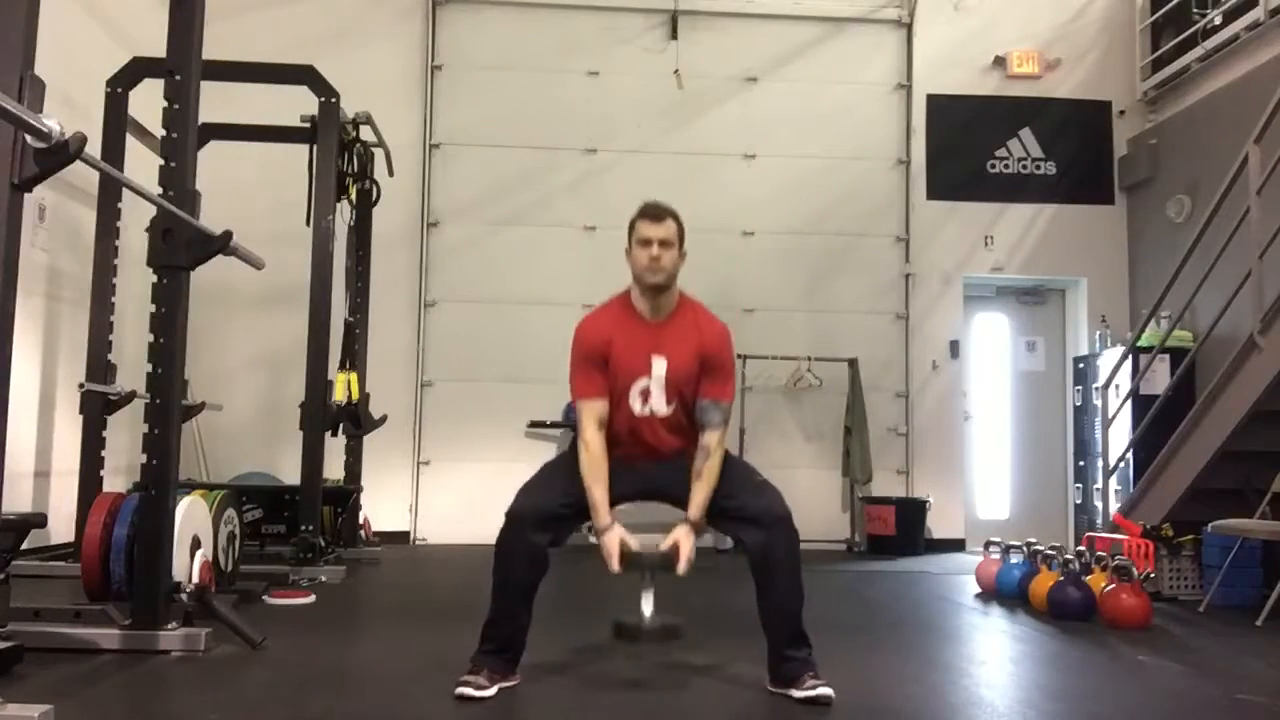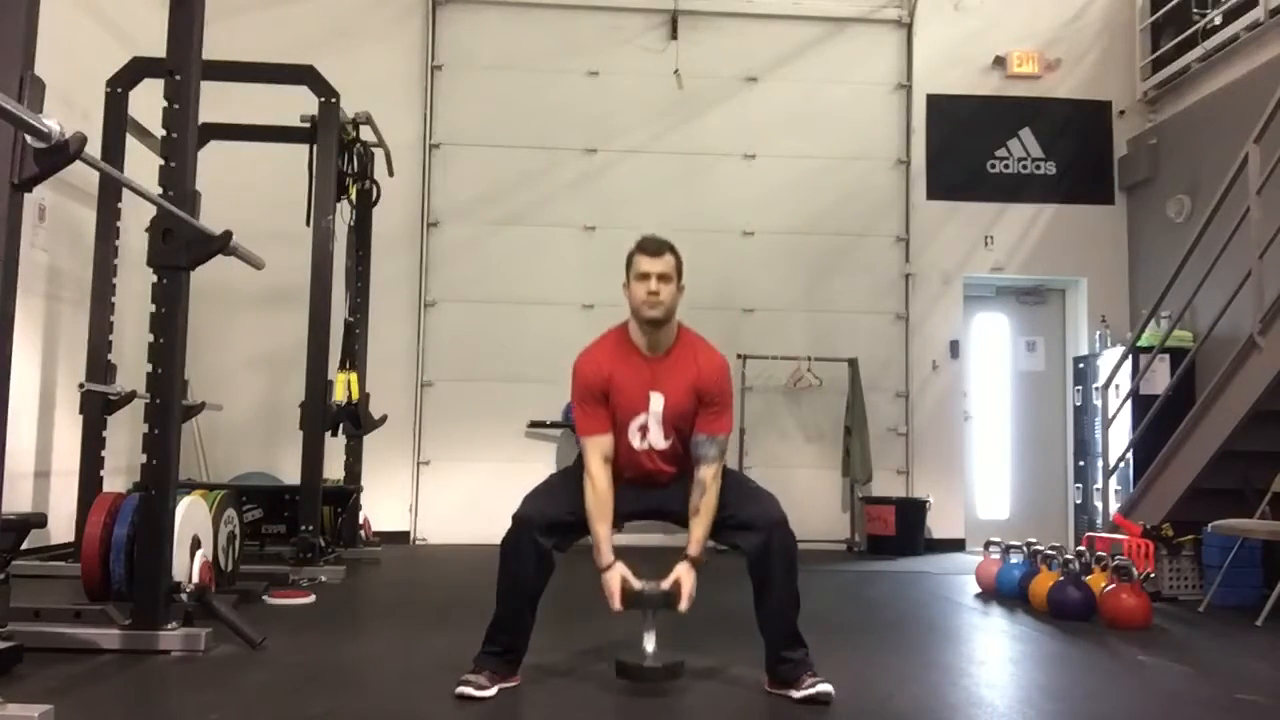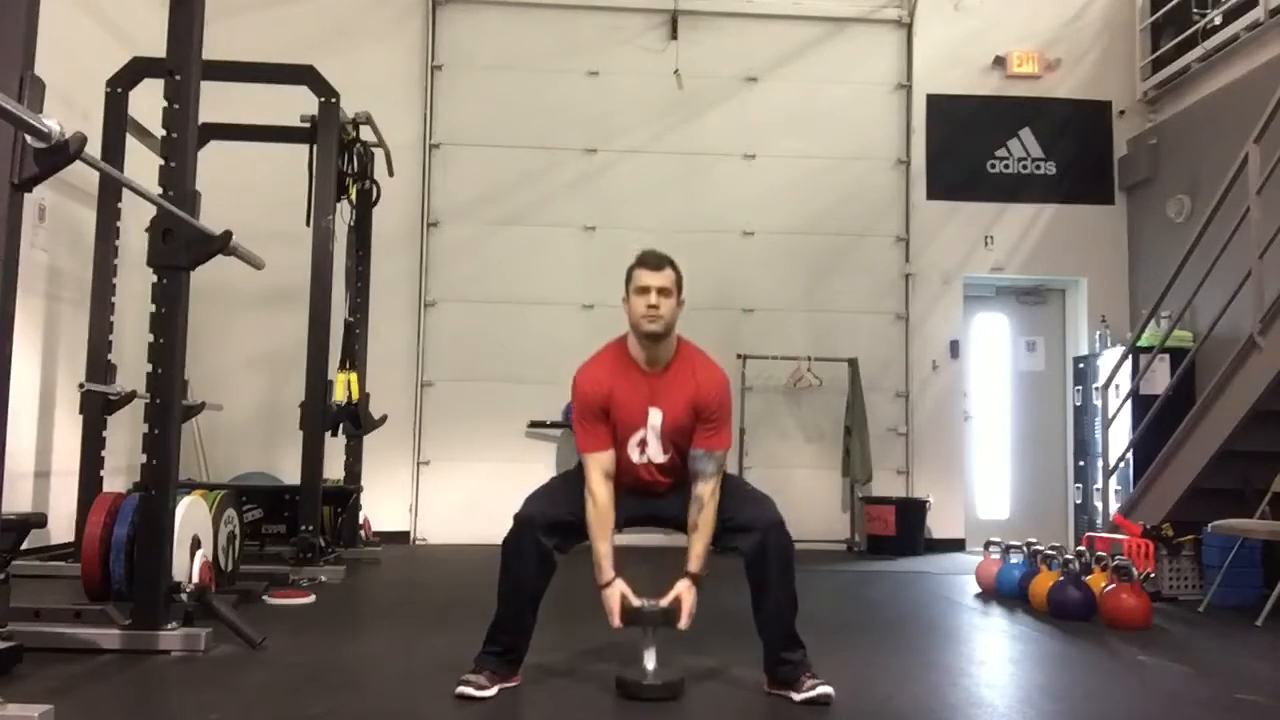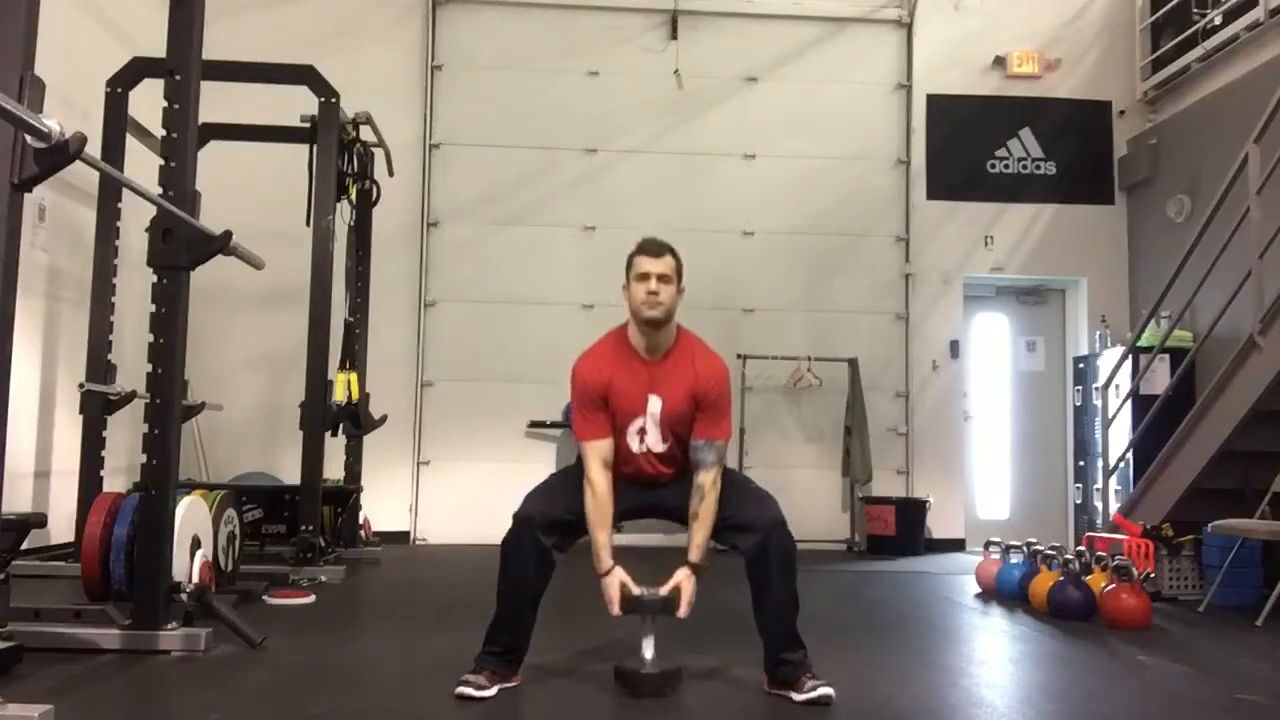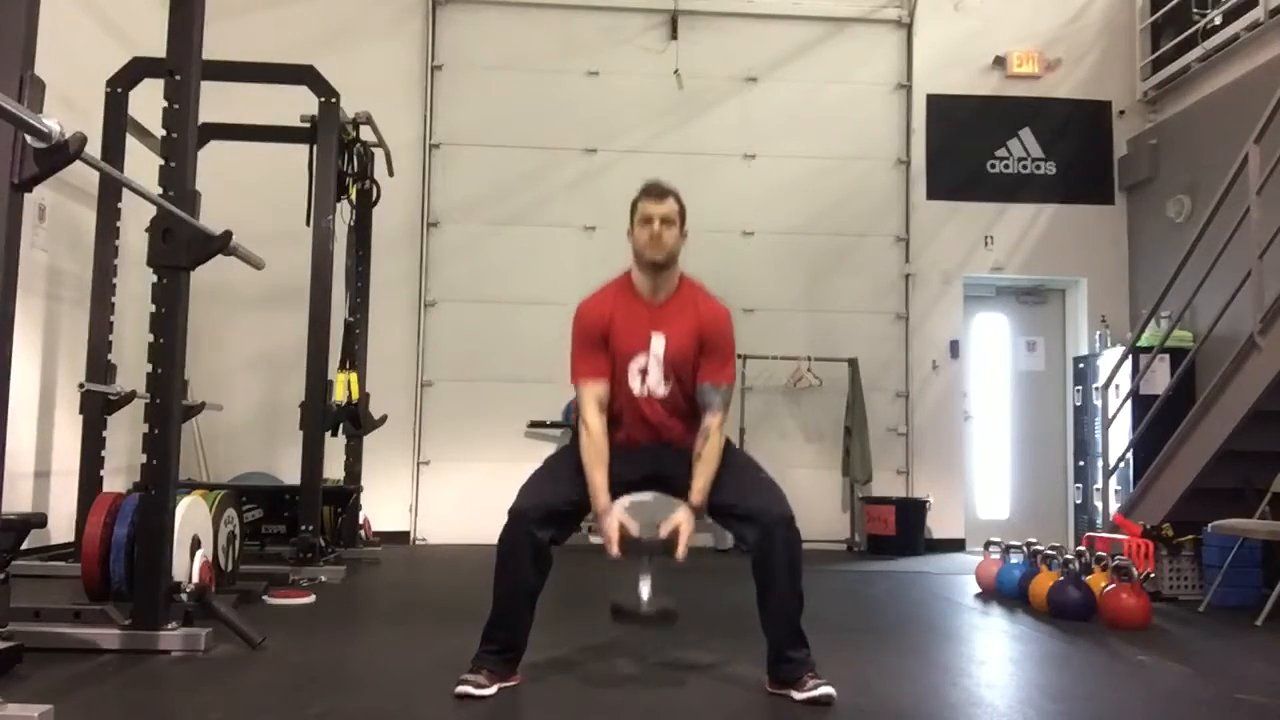
dt=0.2s
person 1, frame 1
left shoulder: (711, 334)
right shoulder: (595, 330)
left elbow: (712, 437)
right elbow: (591, 431)
left wrist: (692, 523)
right wrist: (604, 525)
left hip: (684, 459)
right hip: (613, 457)
left knee: (772, 520)
right knee: (526, 517)
left ankle: (792, 667)
right ankle: (496, 661)
person 1, frame 2
left shoulder: (709, 366)
right shoulder: (594, 364)
left elbow: (708, 469)
right elbow: (597, 466)
left wrist: (691, 559)
right wrist: (606, 561)
left hip: (683, 478)
right hip: (617, 477)
left knee: (770, 525)
right knee: (531, 523)
left ankle: (789, 668)
right ankle: (498, 663)
person 1, frame 3
left shoulder: (709, 381)
right shoulder: (594, 379)
left elbow: (705, 485)
right elbow: (599, 481)
left wrist: (691, 576)
right wrist: (607, 578)
left hip: (682, 485)
right hip: (617, 485)
left knee: (766, 528)
right knee: (532, 524)
left ankle: (788, 670)
right ankle: (498, 663)
person 1, frame 4
left shoulder: (708, 369)
right shoulder: (593, 367)
left elbow: (707, 473)
right elbow: (597, 469)
left wrist: (692, 565)
right wrist: (605, 565)
left hip: (683, 477)
right hip: (617, 476)
left knee: (768, 527)
right knee: (531, 523)
left ankle: (788, 670)
right ankle: (498, 664)
person 1, frame 5
left shoulder: (711, 314)
right shoulder: (596, 310)
left elbow: (713, 418)
right elbow: (592, 412)
left wrist: (693, 507)
right wrist: (602, 505)
left hip: (686, 446)
right hip: (616, 444)
left knee: (773, 518)
right knee: (529, 516)
left ankle: (790, 667)
right ankle: (497, 661)
